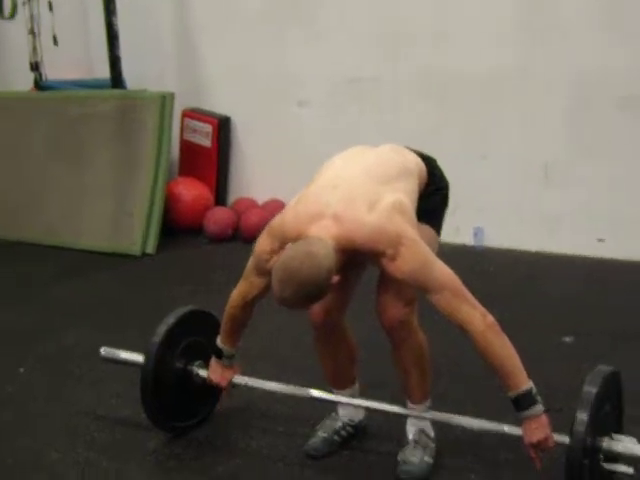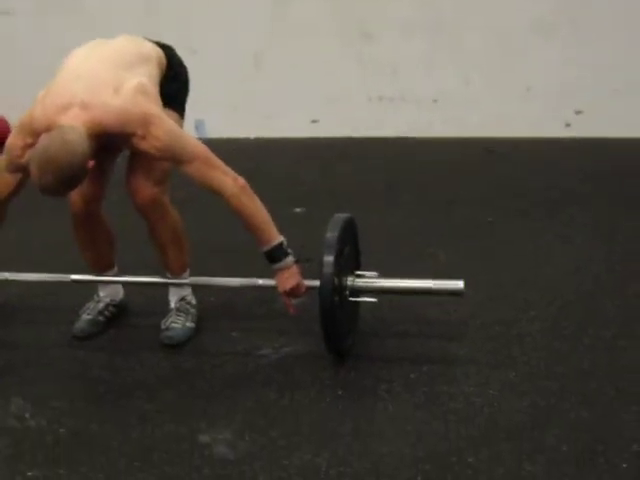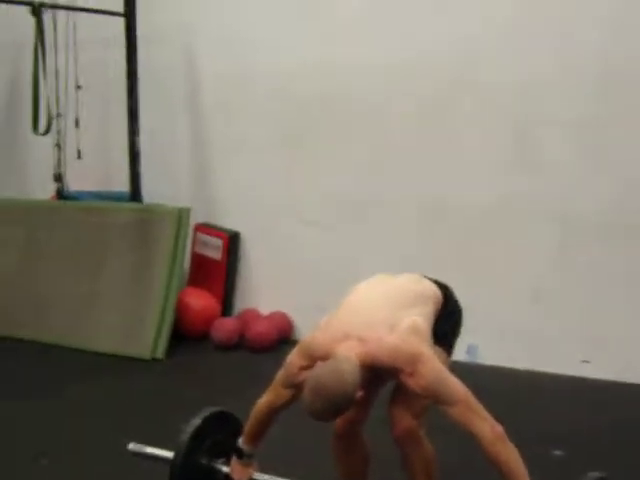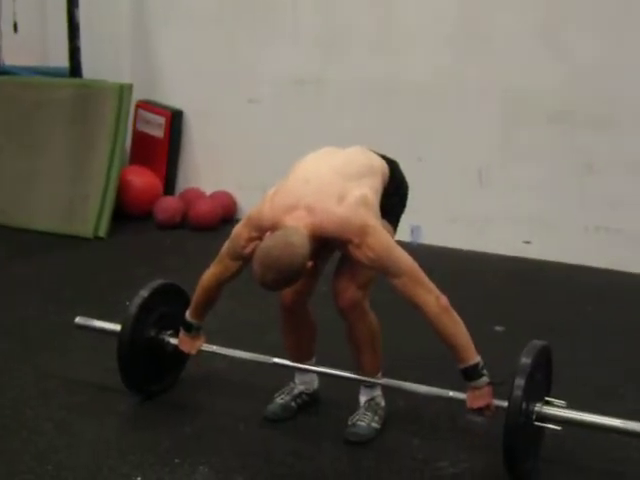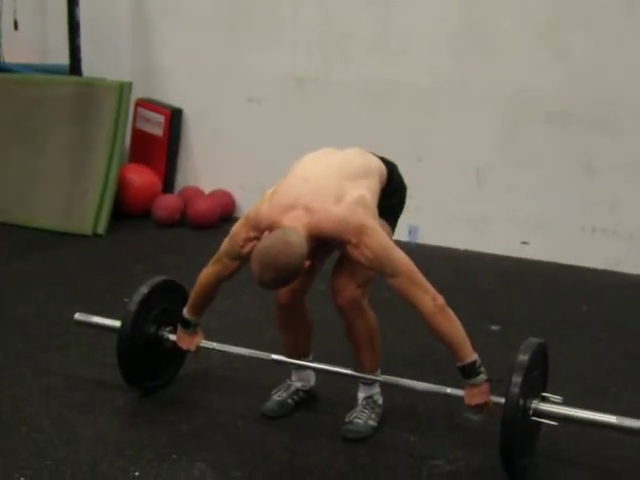
dt=1s
person 1, frame 1
left shoulder: (391, 243)
right shoulder: (279, 237)
left elbow: (478, 320)
right elbow: (243, 296)
left wrist: (530, 408)
right wrist: (224, 357)
left knee: (395, 315)
right knee: (322, 316)
left ankle: (420, 426)
right ankle: (348, 413)
person 1, frame 2
left shoulder: (139, 123)
right shoulder: (33, 131)
left elbow: (229, 182)
left wrist: (280, 259)
left knee: (146, 194)
right knee: (80, 205)
left ankle: (182, 295)
right ankle: (109, 292)
person 1, frame 3
left shoulder: (413, 365)
right shoulder: (310, 354)
left elbow: (489, 430)
right elbow: (270, 401)
right wrist: (243, 455)
left knee: (405, 425)
right knee: (345, 428)
person 1, frame 4
left shoulder: (359, 233)
right shoulder: (258, 225)
left elbow: (434, 301)
right elbow: (215, 274)
left wrist: (475, 376)
right wrist: (191, 328)
left knee: (349, 296)
right knee: (291, 299)
left ankle: (372, 396)
right ankle: (304, 383)
person 1, frame 5
left shoulder: (357, 233)
right shoulder: (257, 224)
left elbow: (430, 301)
right elbow: (214, 271)
left wrist: (473, 373)
right wrist: (189, 324)
left hip: (382, 184)
left knee: (348, 294)
right knee: (287, 296)
left ankle: (371, 394)
right ankle: (301, 380)
